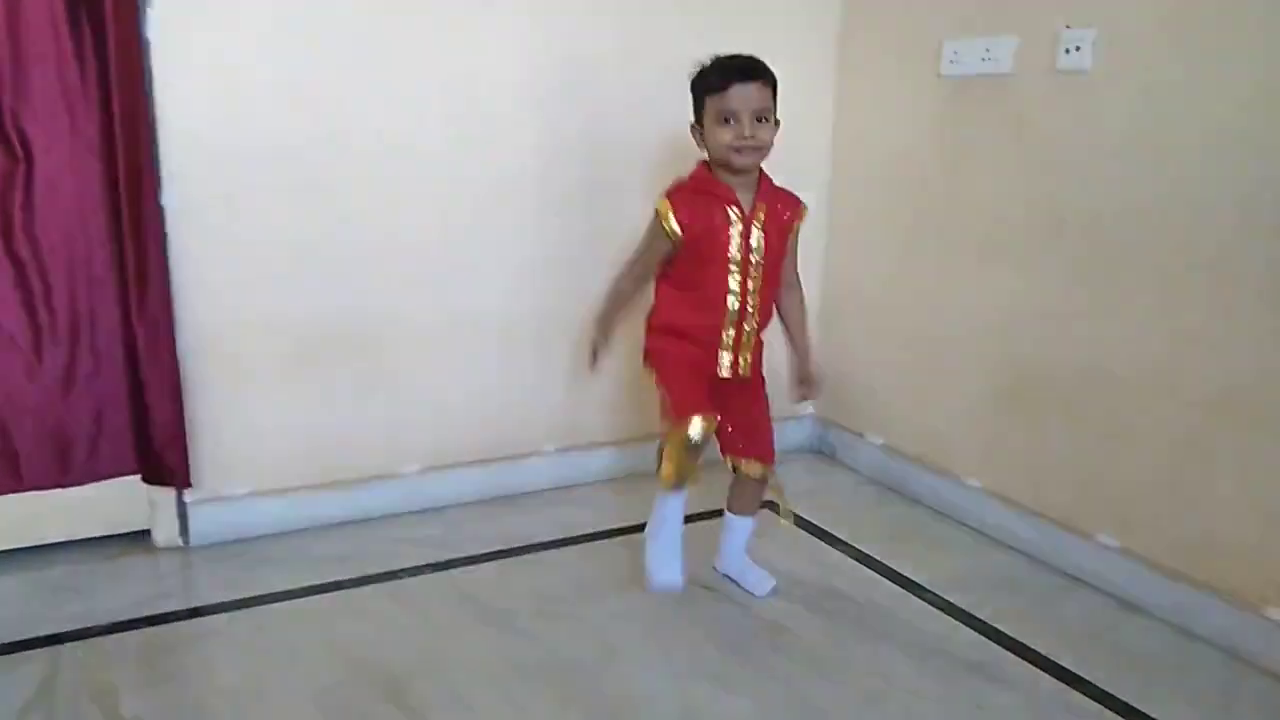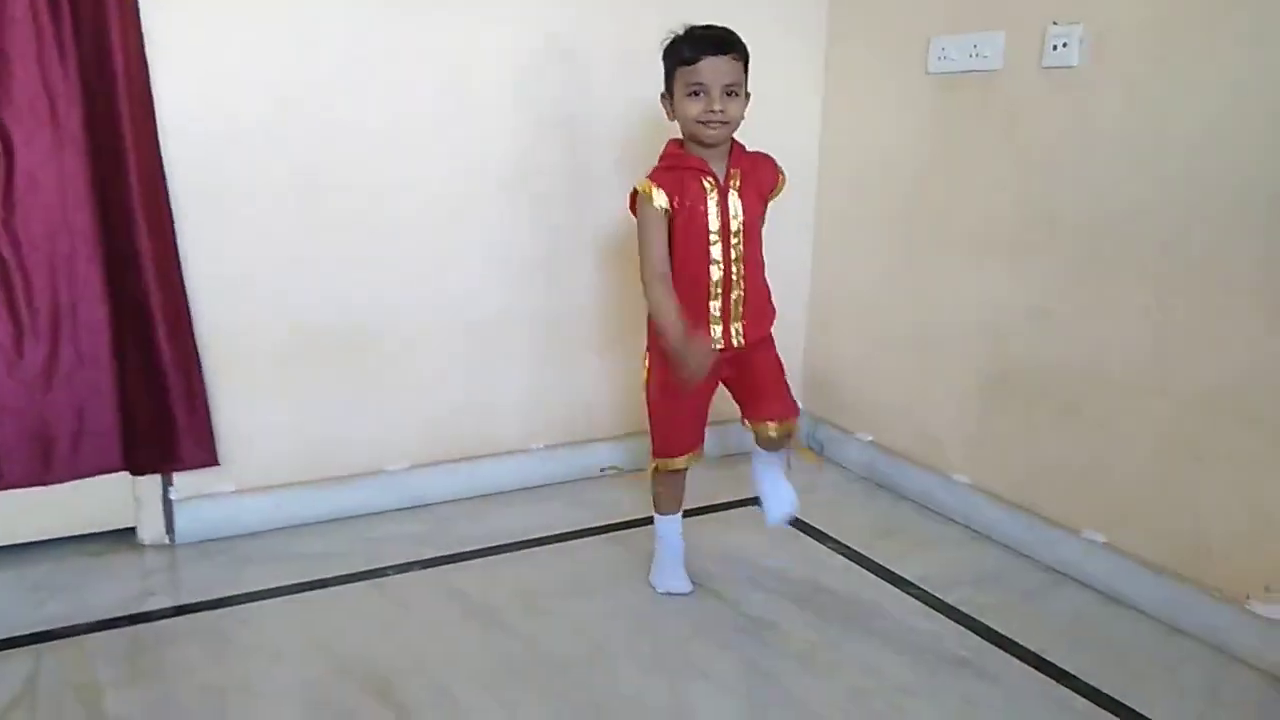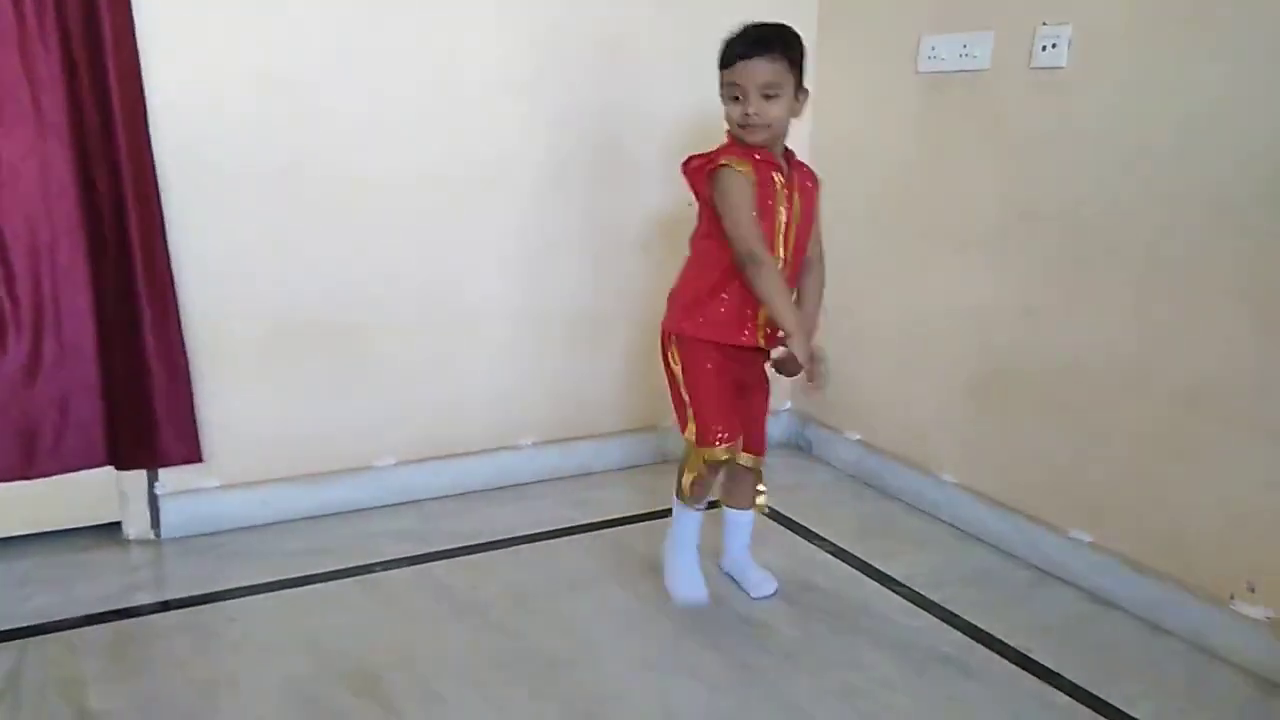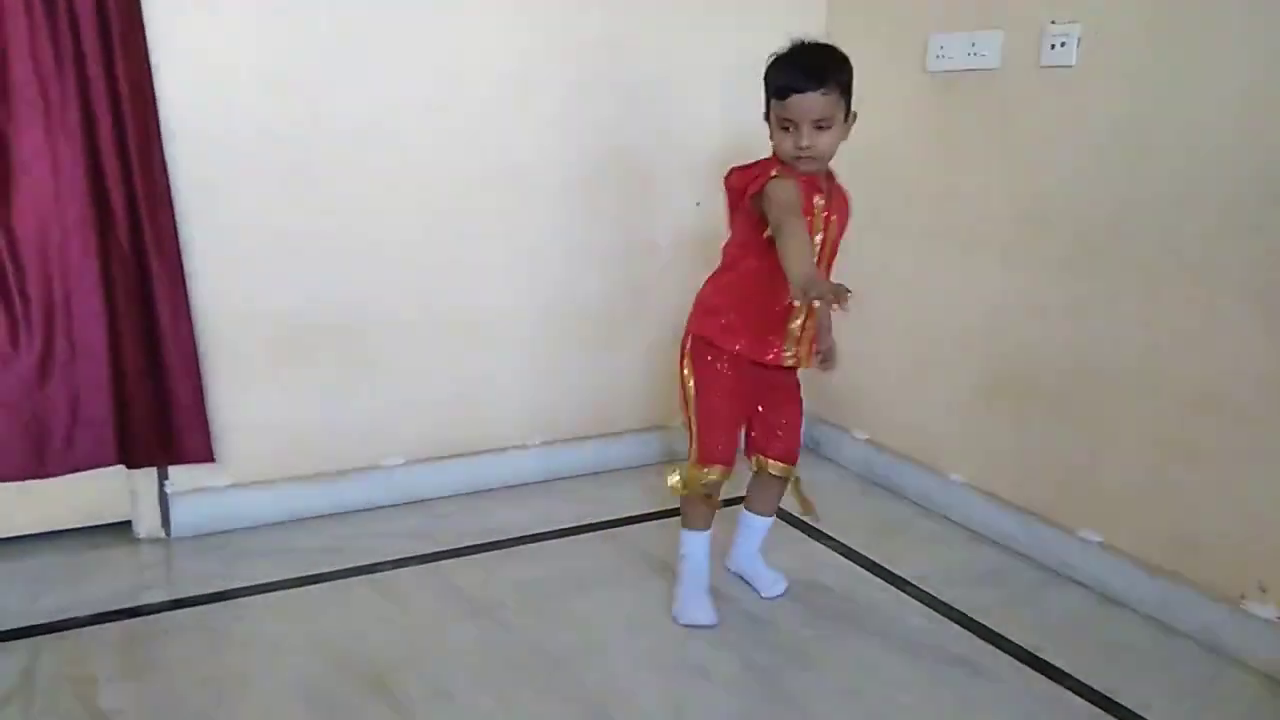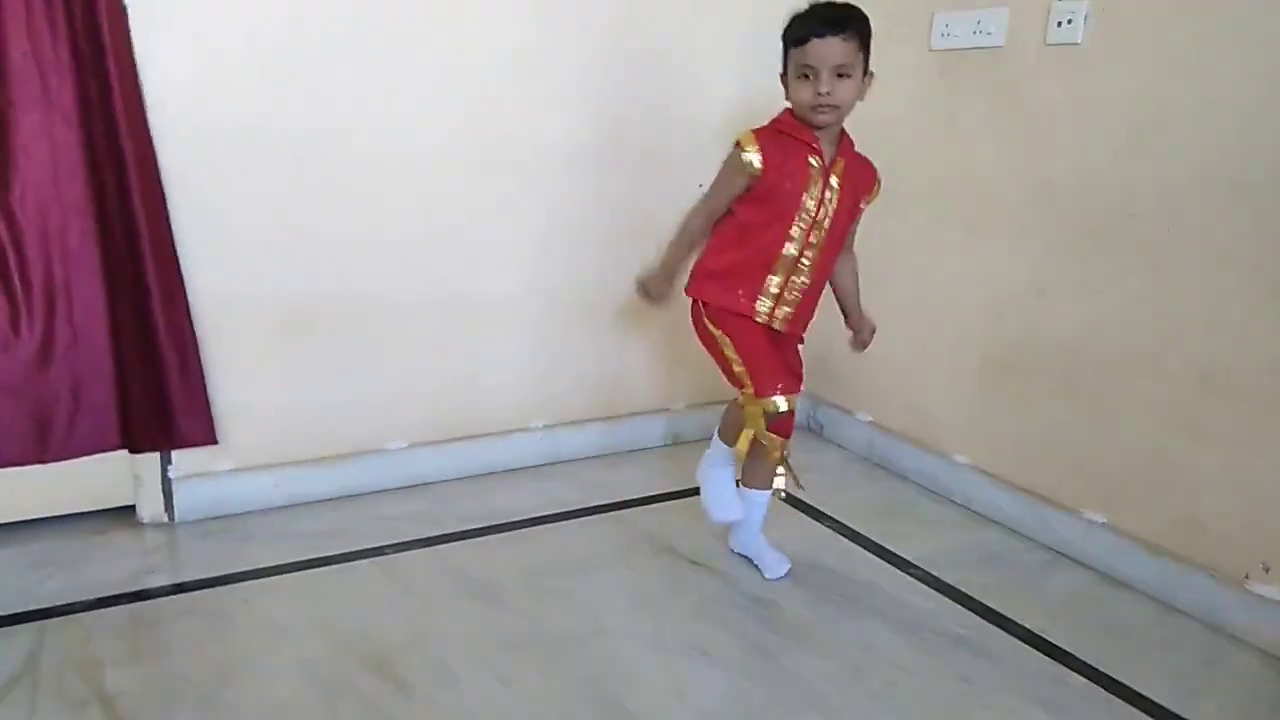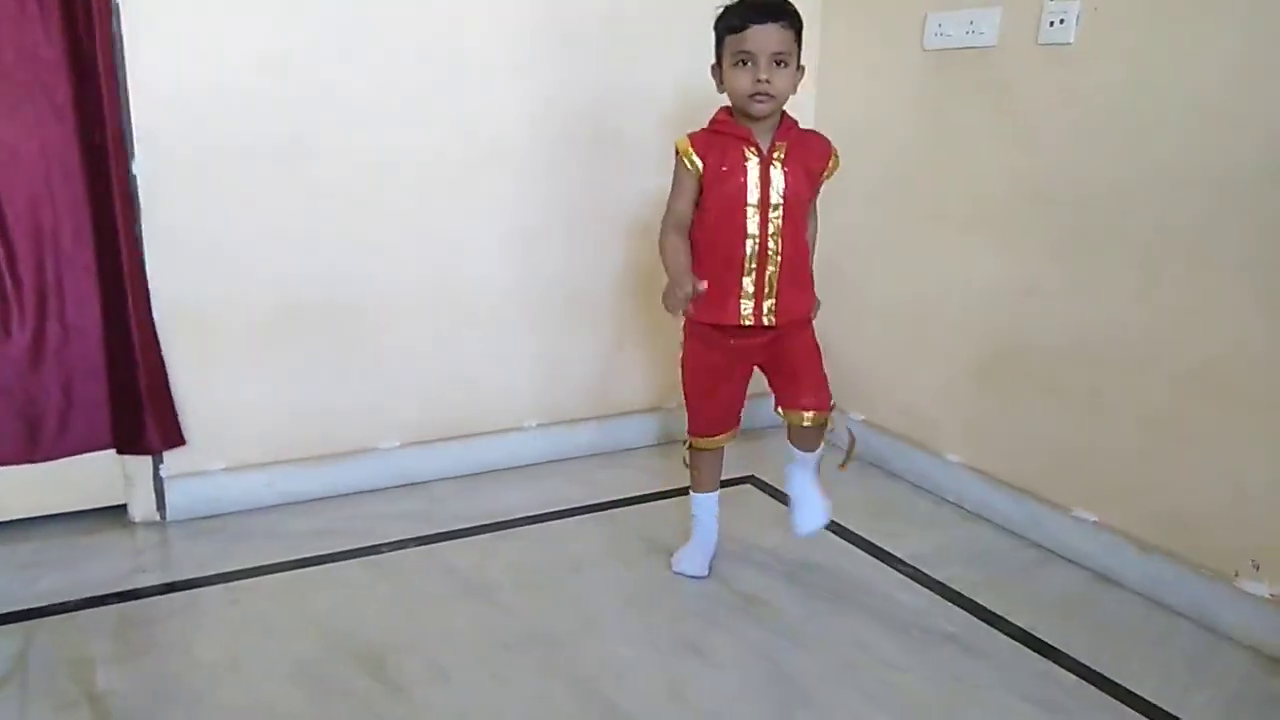
dt=0.5s
person 1, frame 1
left shoulder: (784, 210)
right shoulder: (682, 207)
left elbow: (785, 286)
right elbow: (638, 273)
left wrist: (802, 356)
right wrist: (603, 329)
left hip: (743, 359)
right hip: (680, 349)
left knee: (755, 458)
right knee: (691, 433)
left ankle: (733, 554)
right ankle: (665, 520)
person 1, frame 2
left shoulder: (762, 174)
right shoulder: (659, 186)
right elbow: (655, 274)
right wrist: (681, 342)
left hip: (750, 333)
right hip: (682, 344)
left knee: (778, 421)
right knee: (673, 452)
left ankle: (768, 467)
right ankle: (668, 551)
person 1, frame 3
left shoulder: (802, 179)
right shoulder: (731, 172)
left elbow: (810, 258)
right elbow: (753, 256)
left wrist: (799, 329)
right wrist: (793, 326)
left hip: (750, 338)
right hip: (698, 333)
left knee: (750, 449)
right knee: (711, 444)
left ankle: (736, 551)
right ankle: (680, 547)
person 1, frame 4
left shoulder: (836, 198)
right shoulder: (774, 183)
right elbow: (788, 230)
left wrist: (822, 330)
right wrist: (809, 282)
left hip: (779, 355)
right hip: (721, 343)
left knee: (780, 459)
right knee: (711, 462)
left ankle: (745, 554)
right ankle: (692, 574)
person 1, frame 5
left shoulder: (860, 175)
right shoulder: (761, 150)
right elbow: (708, 211)
left wrist: (853, 310)
right wrist: (666, 268)
left hip: (784, 323)
right hip: (726, 304)
left knee: (777, 430)
right knee: (771, 398)
left ankle: (748, 532)
right ankle: (719, 457)
person 1, frame 6
left shoulder: (813, 152)
right shoulder: (700, 150)
right elbow: (675, 226)
right wrist: (679, 279)
left hip: (787, 317)
right hip: (715, 319)
left knee: (811, 410)
right knee: (708, 430)
left ankle: (801, 477)
right ankle: (704, 533)
